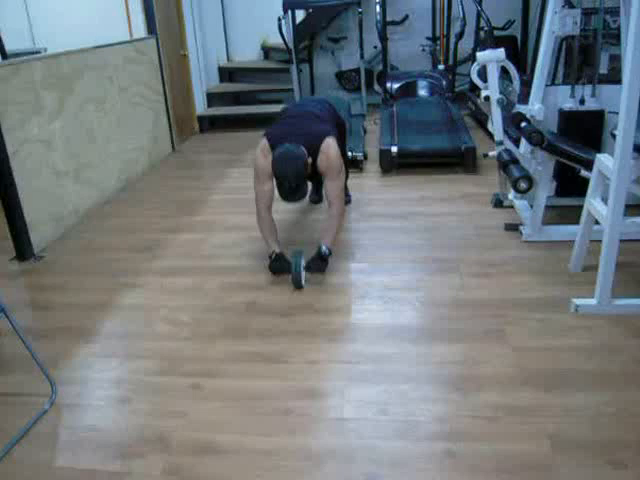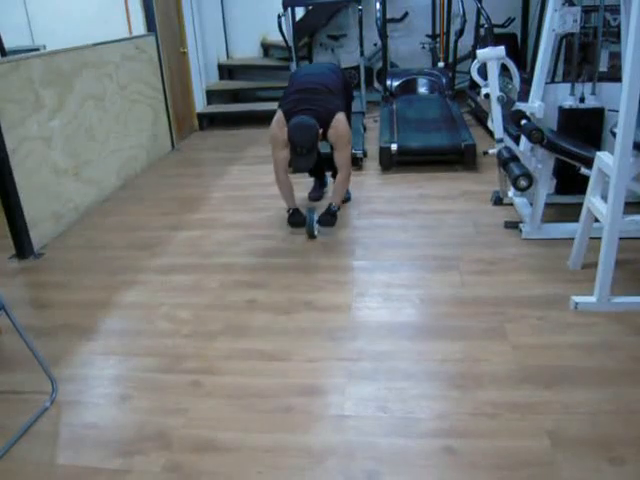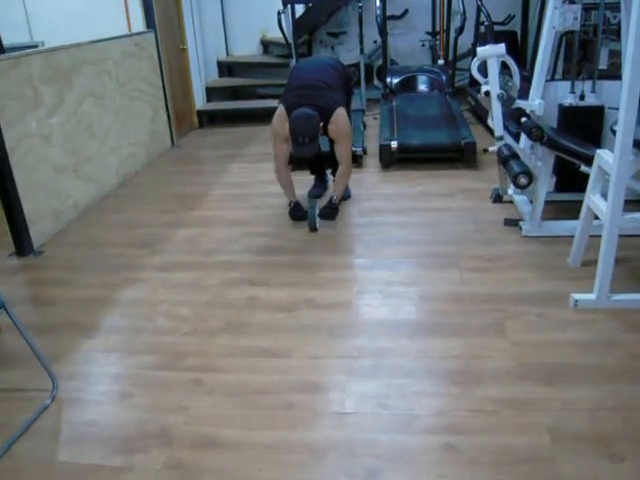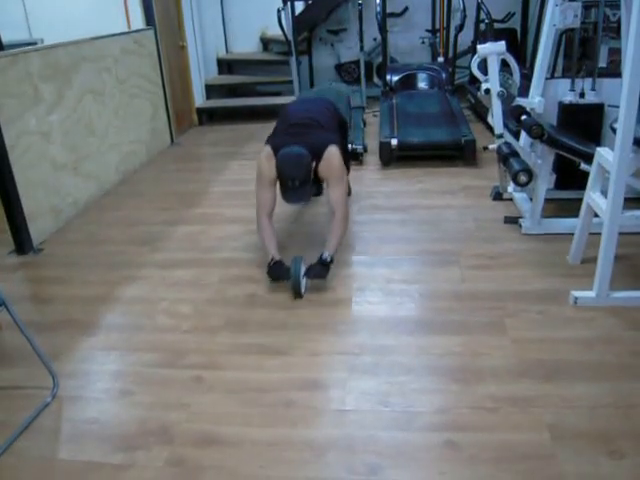
dt=0.5s
person 1, frame 1
left shoulder: (328, 152)
right shoulder: (264, 155)
left elbow: (336, 207)
right elbow: (263, 210)
left wrist: (323, 253)
right wrist: (276, 254)
left hip: (328, 113)
left ankle: (342, 188)
right ankle: (316, 182)
person 1, frame 2
left shoulder: (337, 125)
right shoulder: (279, 126)
left elbow: (344, 171)
right elbow: (281, 172)
left wrist: (333, 209)
right wrist: (292, 209)
left knee: (342, 145)
right ankle: (319, 179)
person 1, frame 3
left shoulder: (337, 118)
right shoulder: (281, 119)
left elbow: (345, 164)
right elbow: (281, 165)
left wrist: (334, 201)
right wrist: (293, 203)
left hip: (337, 71)
left knee: (341, 140)
right knee: (309, 152)
left ankle: (338, 179)
right ankle: (320, 177)
person 1, frame 4
left shoulder: (330, 157)
right shoulder: (268, 159)
left elbow: (340, 213)
right elbow: (263, 215)
left wrist: (325, 259)
right wrist: (274, 260)
left hip: (329, 109)
right hip: (292, 111)
left knee: (341, 173)
left ankle: (341, 180)
right ankle: (317, 181)
